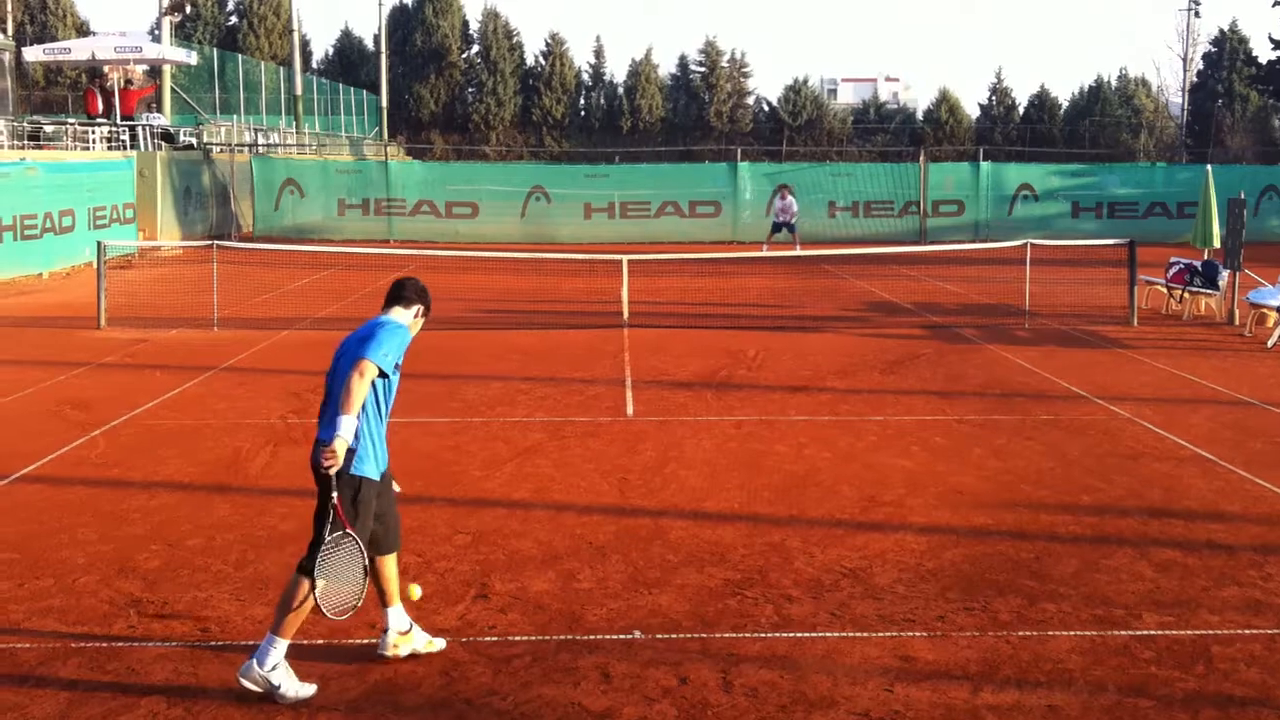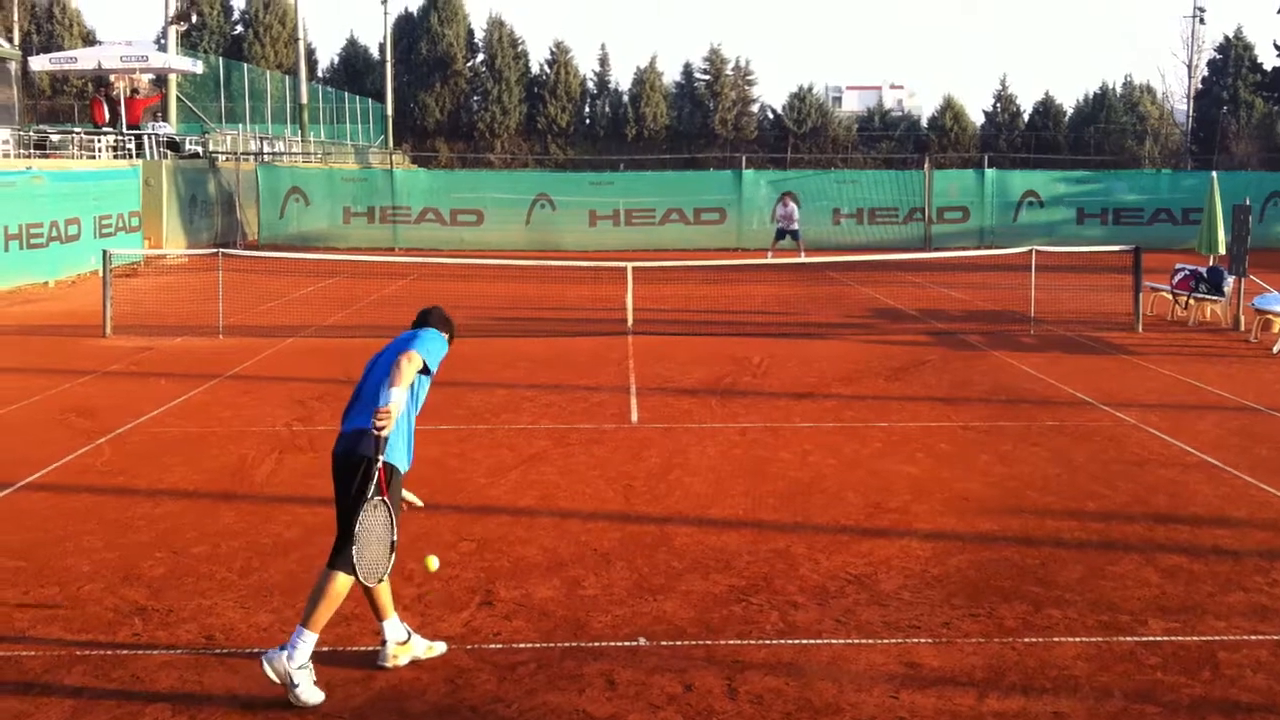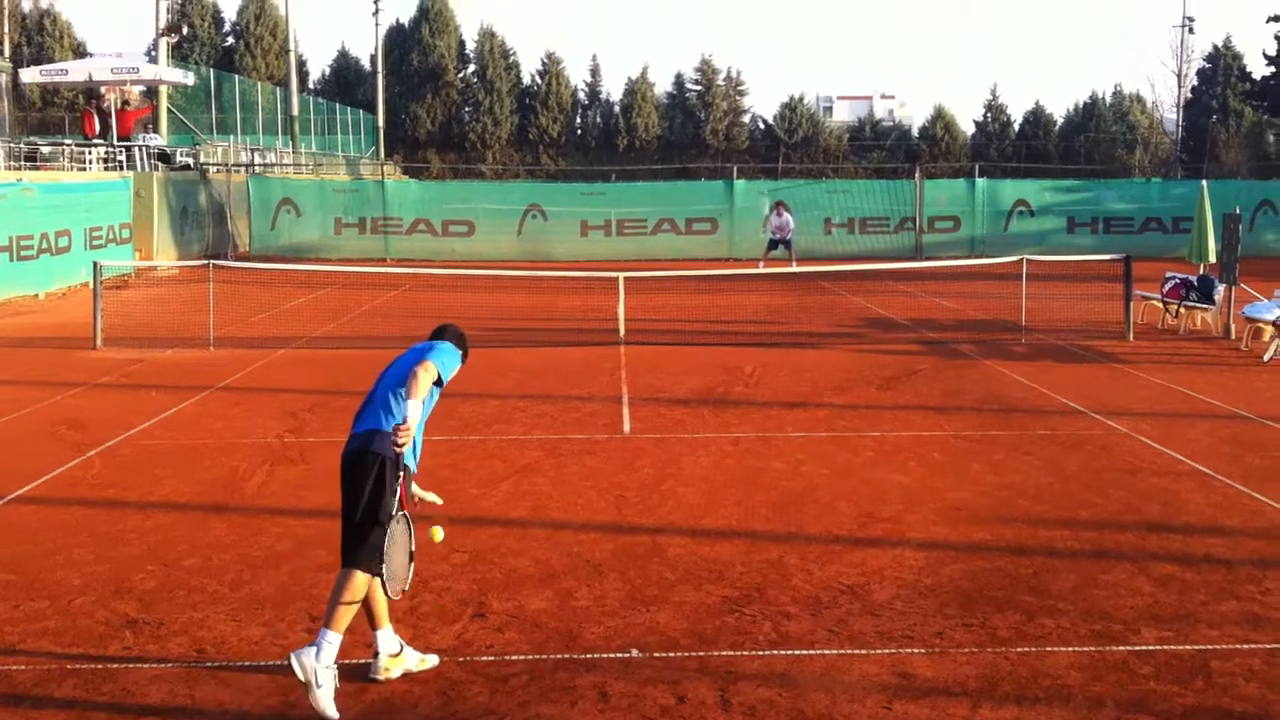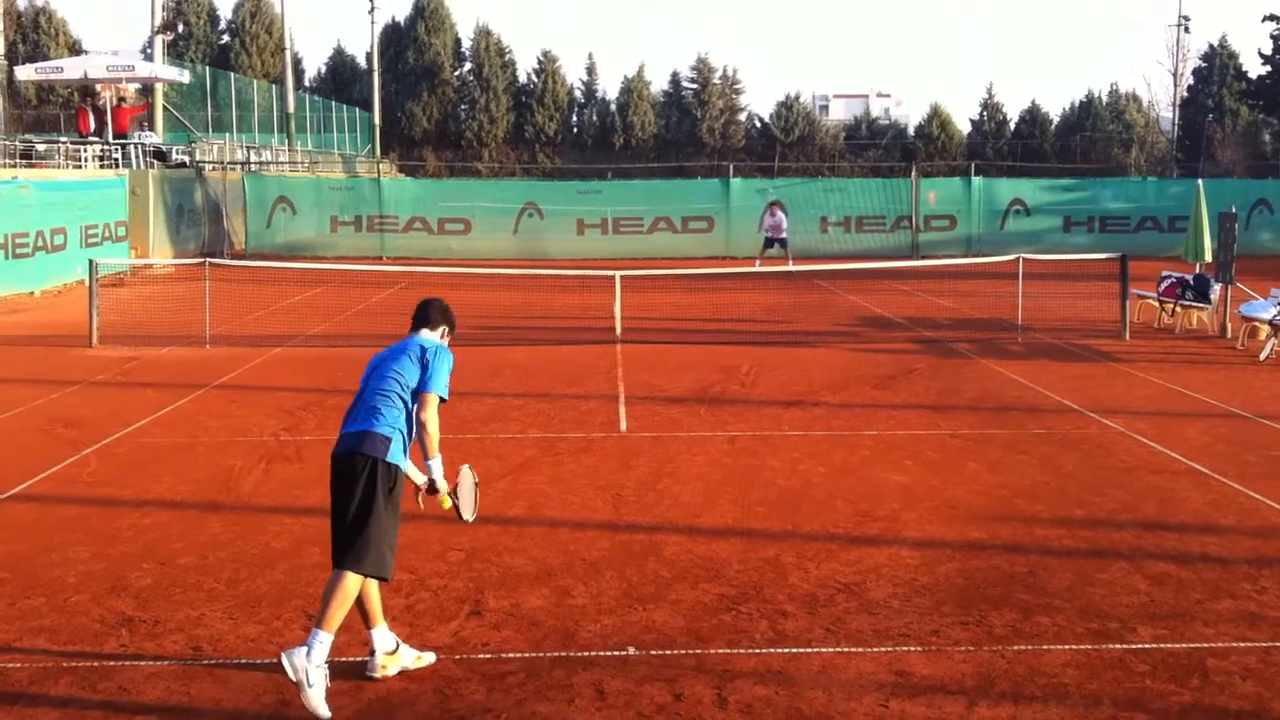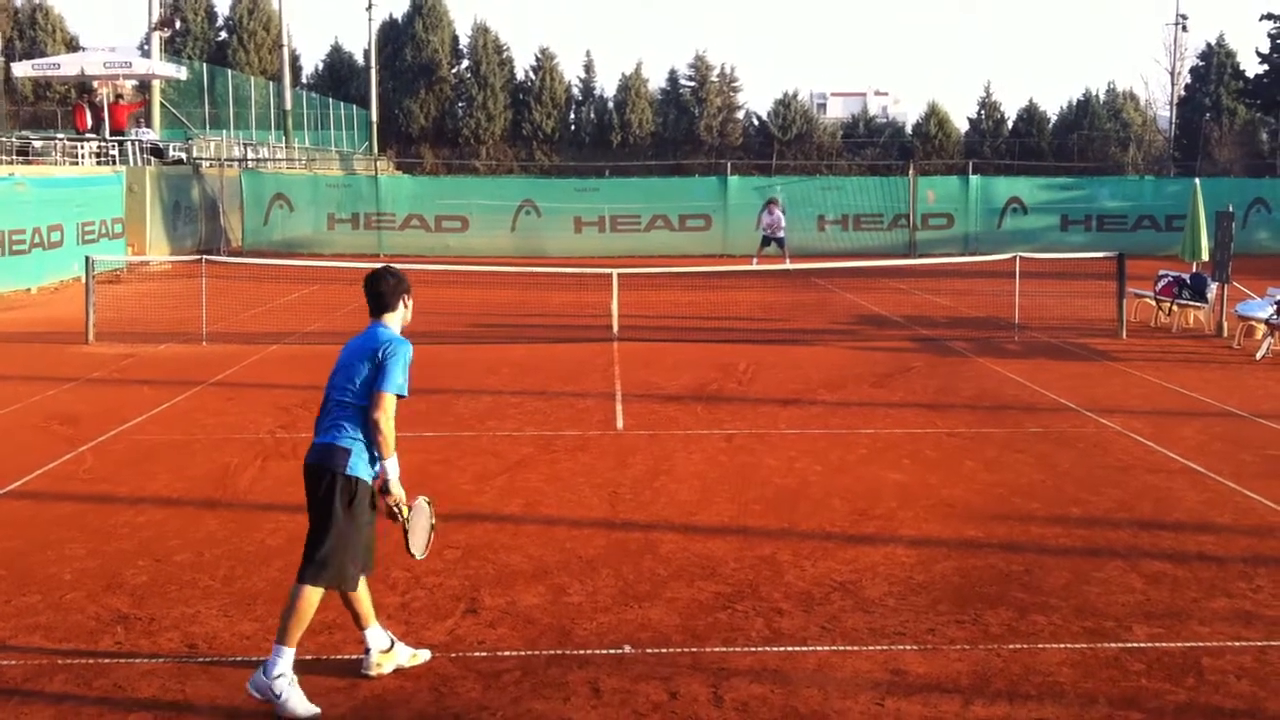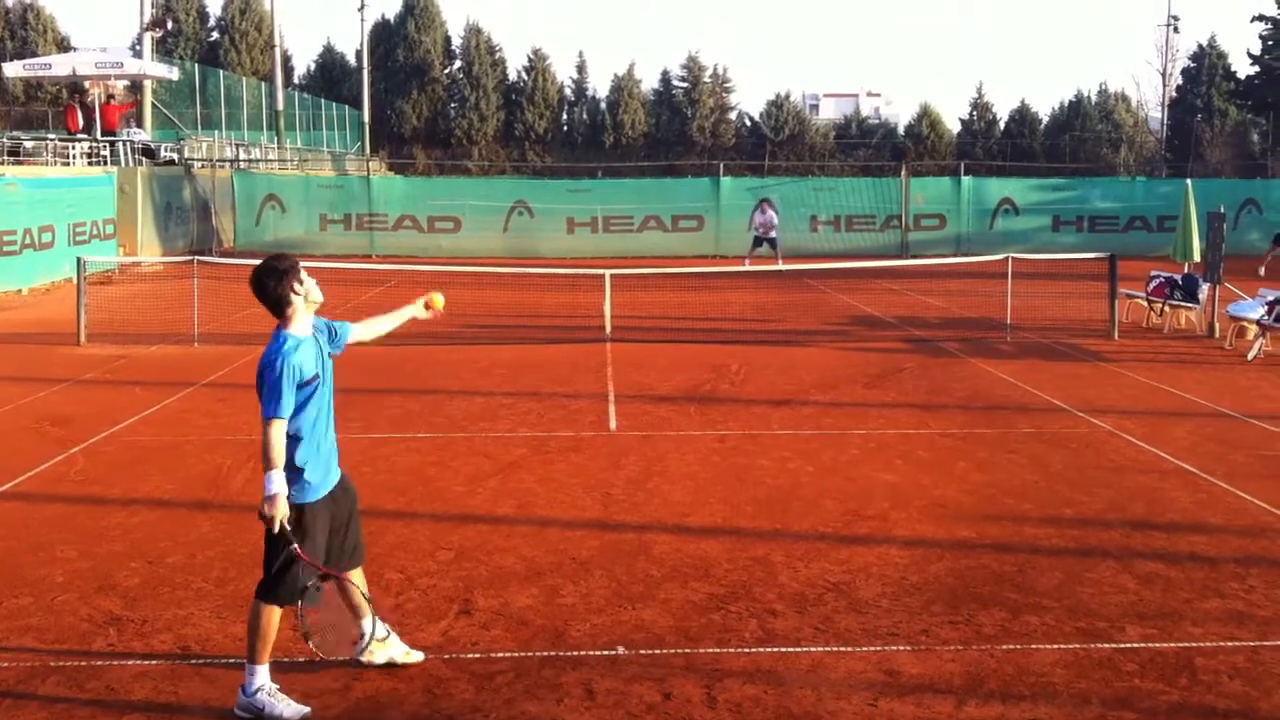
dt=0.5s
person 1, frame 1
left shoulder: (359, 336)
right shoulder: (393, 331)
right elbow: (360, 375)
right wrist: (343, 437)
left hip: (363, 462)
right hip: (352, 464)
left knee: (384, 539)
left ankle: (399, 632)
right ankle: (266, 663)
person 1, frame 2
left shoulder: (392, 348)
right shoulder: (433, 338)
right elbow: (407, 363)
left wrist: (398, 487)
right wrist: (396, 401)
left hip: (353, 448)
right hip: (374, 453)
right knee: (350, 557)
left ankle: (397, 641)
right ankle: (293, 656)
person 1, frame 3
left shoulder: (407, 358)
right shoulder: (446, 351)
right elbow: (422, 373)
left wrist: (413, 488)
right wrist: (413, 414)
left hip: (359, 450)
right hip: (384, 452)
left knee: (369, 556)
right knee: (366, 558)
left ankle: (389, 652)
right ankle: (320, 656)
person 1, frame 4
left shoulder: (386, 354)
right shoulder: (437, 352)
right elbow: (425, 417)
left wrist: (416, 474)
right wrist: (435, 473)
left hip: (348, 452)
right hip: (376, 456)
left knee: (361, 558)
right knee: (358, 560)
left ankle: (385, 650)
right ankle: (311, 656)
person 1, frame 5
left shoulder: (357, 345)
right shoulder: (396, 346)
right elbow: (381, 416)
left wrist: (381, 474)
right wrist: (392, 474)
left hip: (326, 460)
right hip: (346, 465)
left knee: (349, 564)
right knee: (322, 569)
left ankle: (380, 649)
right ankle: (275, 672)
person 1, frame 6
left shoulder: (316, 332)
right shoulder: (282, 359)
left elbow: (361, 330)
right elbow: (274, 428)
left wrist: (409, 312)
right wrist: (276, 491)
left hip: (329, 480)
right hip: (300, 489)
left knee: (348, 557)
right knee: (279, 586)
left ankle: (376, 637)
